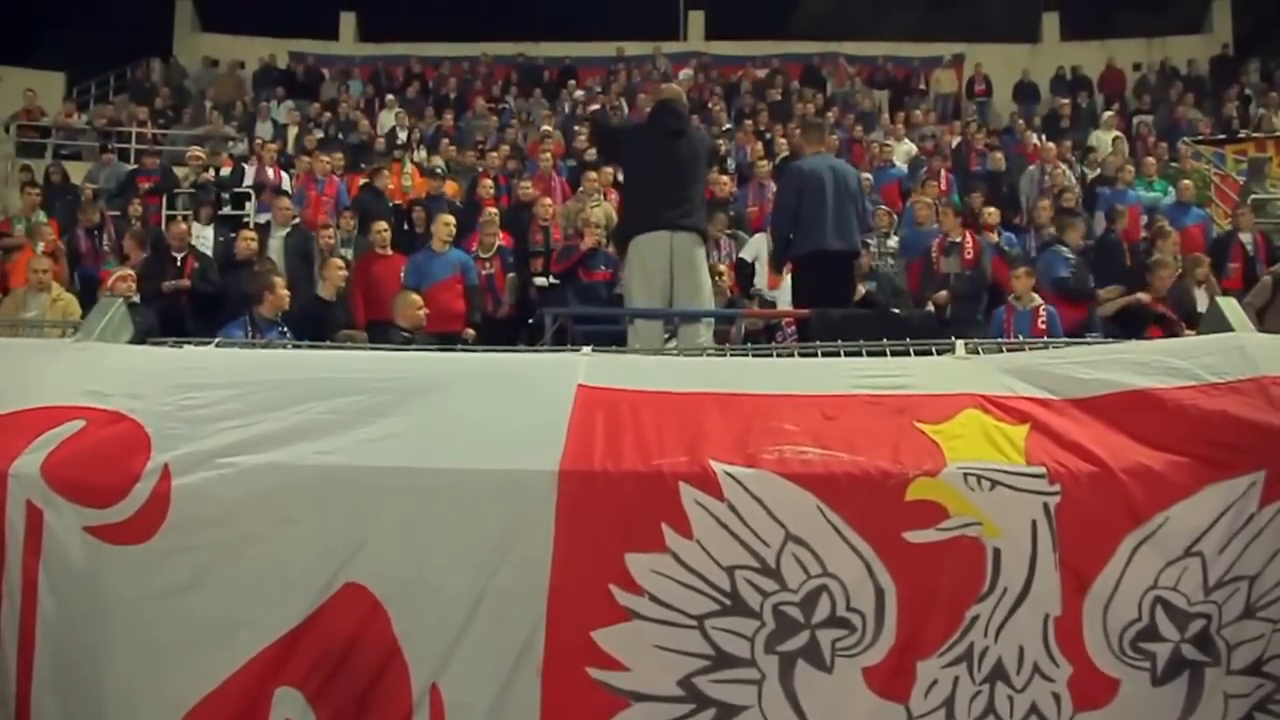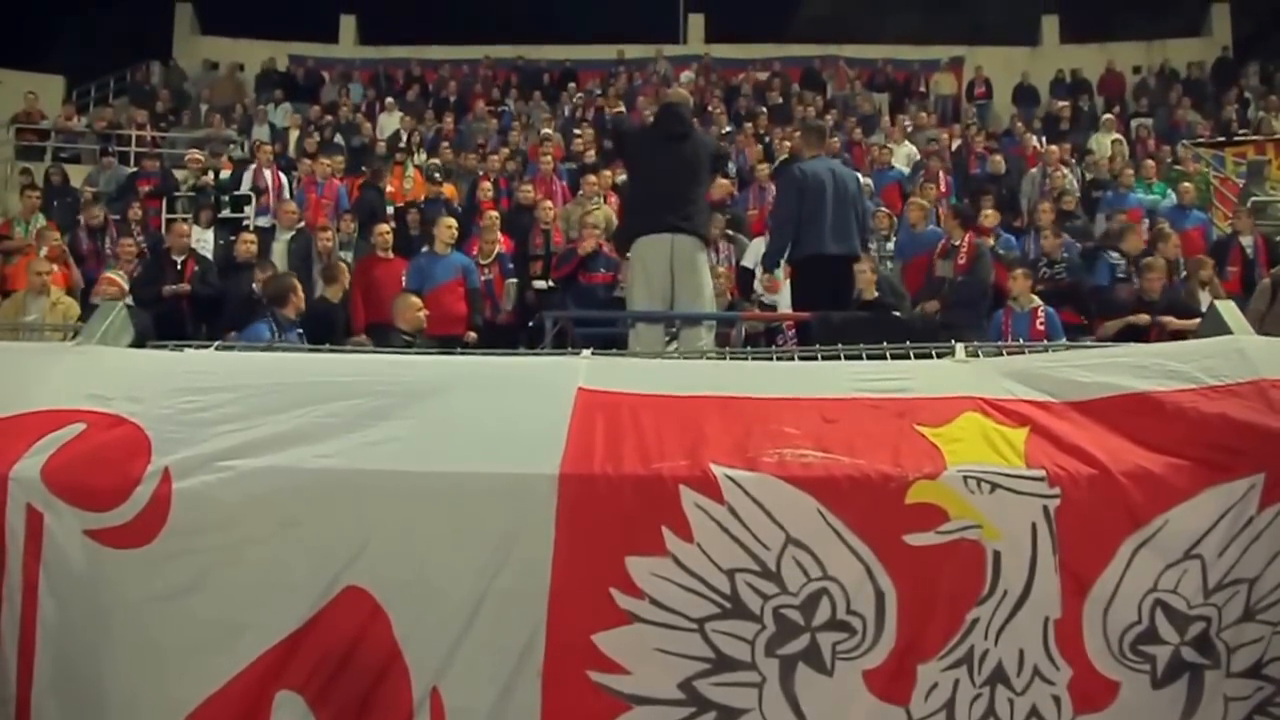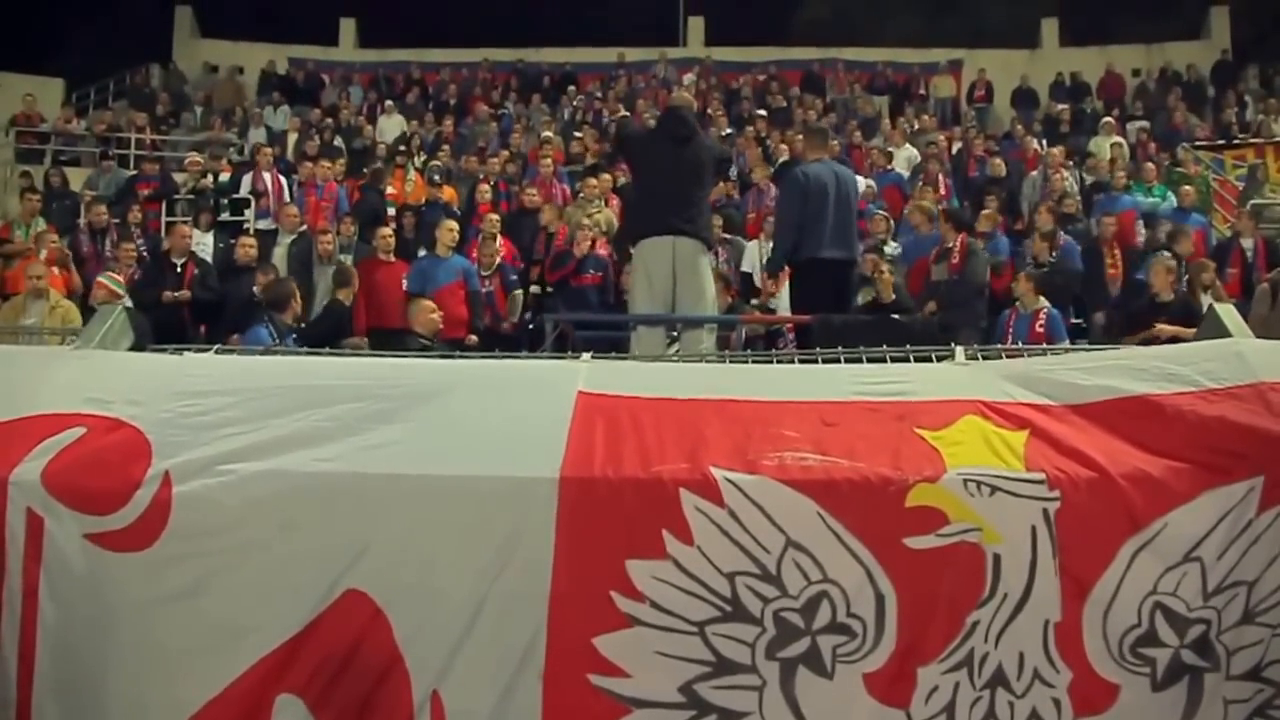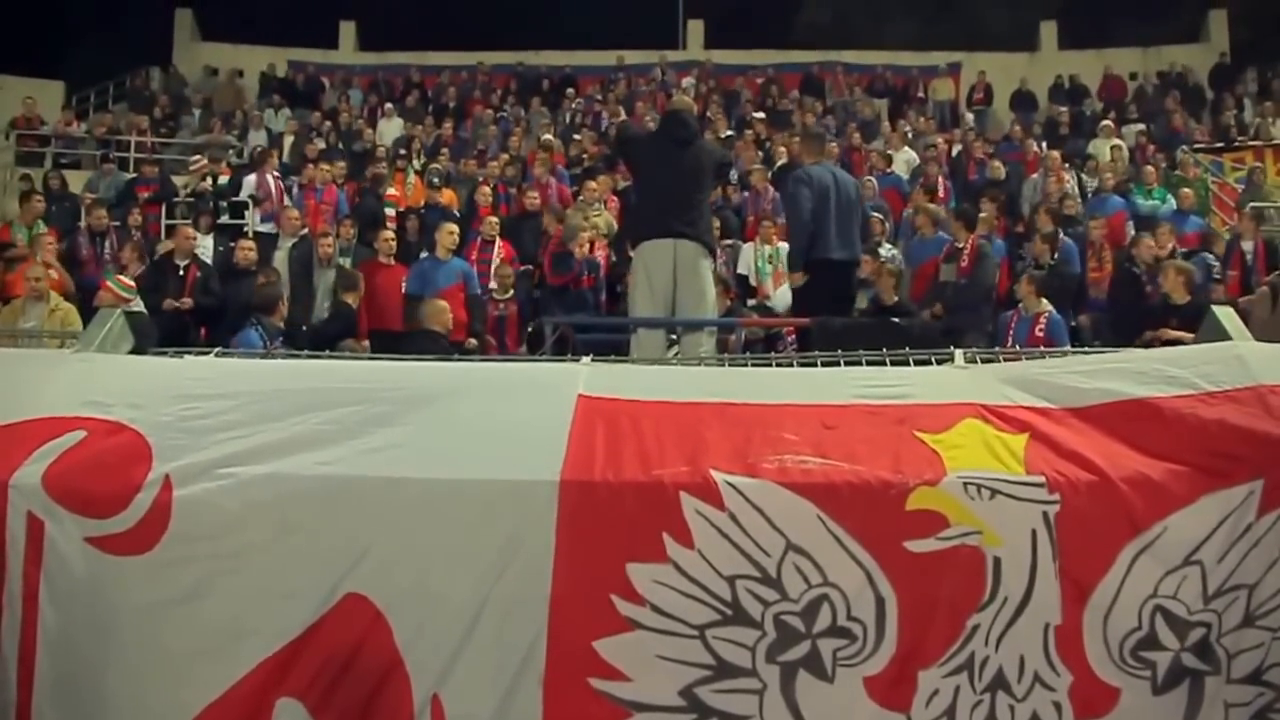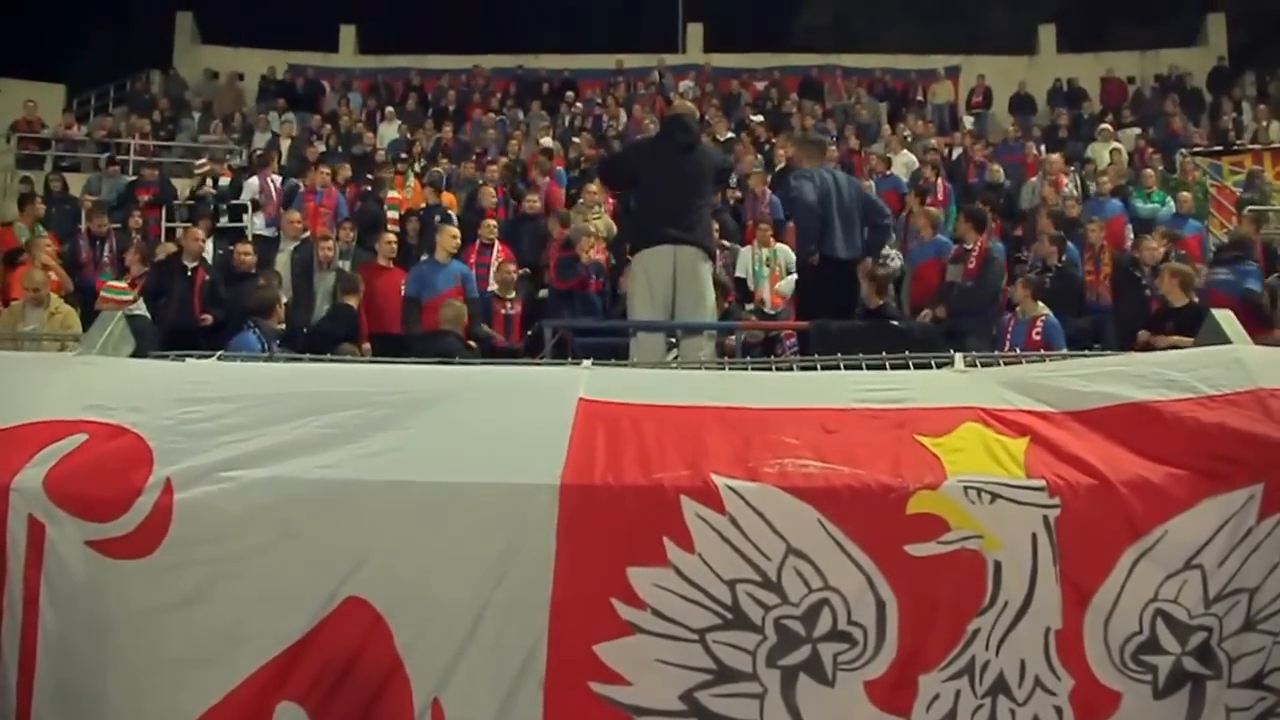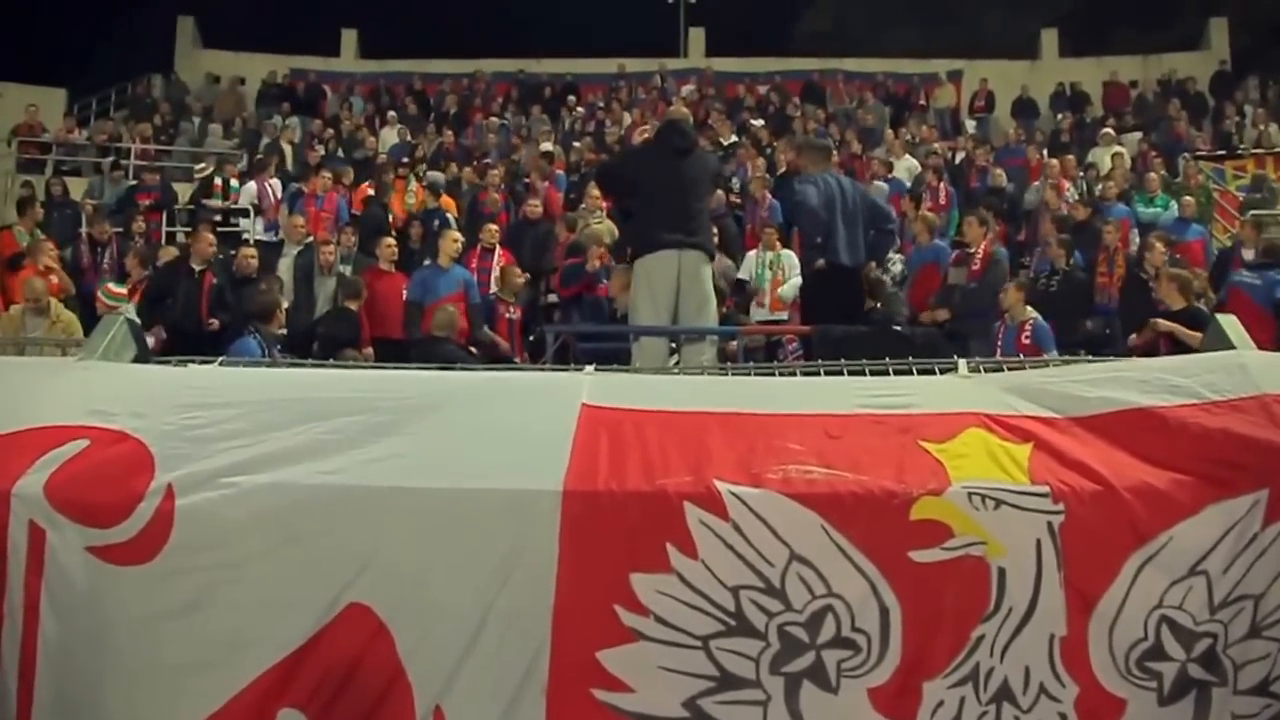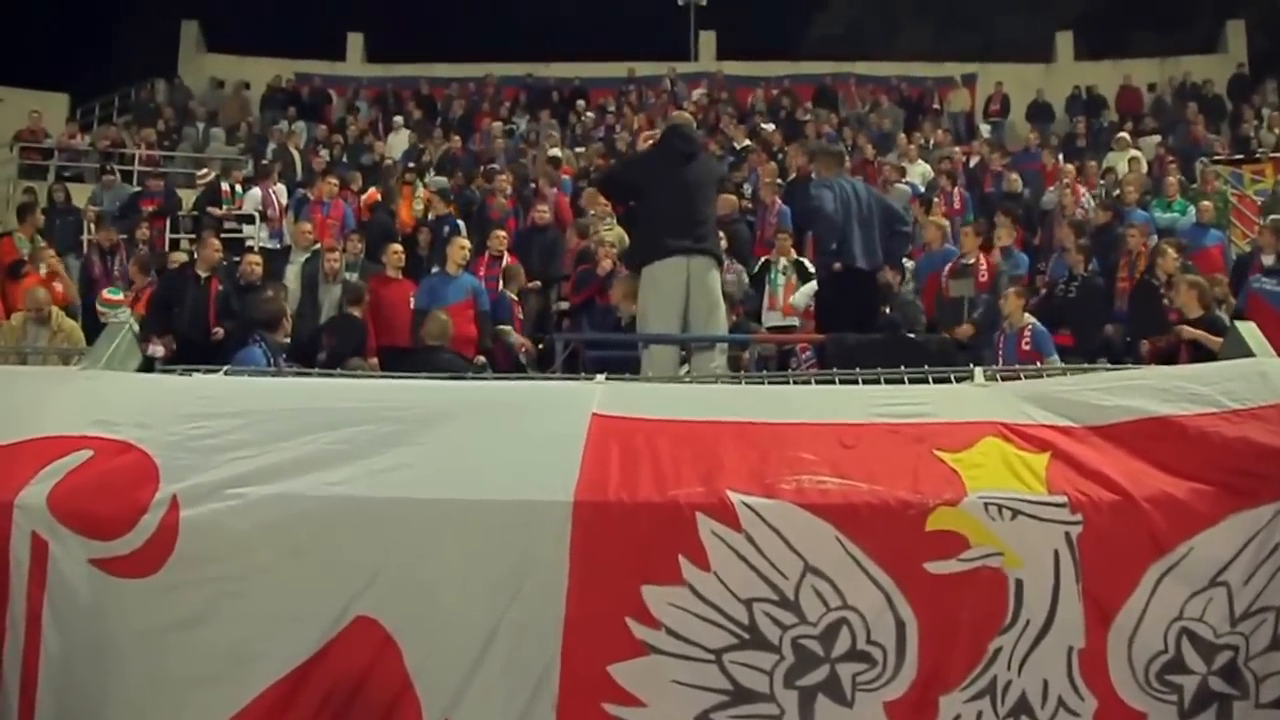
dt=0.4s
person 1, frame 1
left shoulder: (633, 136)
right shoulder: (701, 141)
left elbow: (602, 129)
left wrist: (595, 113)
left hip: (645, 233)
right hip: (688, 233)
right knee: (696, 313)
person 1, frame 2
left shoulder: (638, 139)
right shoulder: (706, 144)
left elbow: (618, 129)
right elbow: (720, 163)
left wrist: (617, 116)
left hip: (648, 236)
right hip: (690, 236)
left knee: (646, 314)
right knee: (696, 314)
person 1, frame 3
left shoulder: (641, 141)
right shoulder: (710, 148)
left elbow: (623, 133)
right elbow: (725, 165)
left wrist: (623, 119)
left hip: (651, 237)
right hip: (693, 238)
left knee: (648, 315)
right knee: (698, 315)
person 1, frame 4
left shoulder: (642, 144)
right shoulder: (710, 152)
left elbow: (623, 136)
right elbow: (725, 167)
left wrist: (622, 124)
left hip: (652, 240)
right hip: (695, 240)
left knee: (648, 317)
right knee: (698, 319)
person 1, frame 5
left shoulder: (644, 151)
right shoulder: (712, 157)
left elbow: (608, 175)
right elbow: (719, 186)
left hip: (651, 244)
right hip: (695, 245)
left knee: (648, 322)
right knee: (698, 323)
person 1, frame 6
left shoulder: (642, 155)
right shoulder: (707, 161)
left elbow: (604, 178)
left hip: (653, 248)
right hip: (696, 249)
left knee: (650, 327)
right knee: (699, 327)
person 1, frame 7
left shoulder: (646, 161)
right shoulder: (710, 165)
left elbow: (607, 185)
left hip: (660, 255)
right hip: (704, 256)
left knee: (659, 336)
right knee: (710, 336)
person 2, frame 1
left shoulder: (797, 171)
right shoulder: (850, 171)
left elbow: (781, 221)
right elbow: (864, 218)
left wrist: (779, 260)
left hip: (811, 257)
right hip: (845, 256)
left knee: (810, 324)
person 2, frame 2
left shoulder: (797, 173)
right shoulder: (850, 175)
left elbow: (783, 222)
right elbow: (864, 221)
left wrist: (770, 263)
left hip: (810, 261)
right hip: (844, 260)
left knee: (810, 328)
person 2, frame 3
left shoulder: (800, 176)
right shoulder: (849, 176)
left elbow: (786, 225)
left wrist: (774, 268)
left hip: (810, 263)
right hip: (845, 262)
left knee: (809, 331)
person 2, frame 4
left shoulder: (803, 177)
right shoulder: (848, 180)
left elbow: (800, 222)
right elbow: (864, 225)
left wrist: (795, 265)
left hip: (816, 265)
right hip: (847, 264)
left knee: (811, 333)
person 2, frame 5
left shoulder: (802, 177)
right shoulder: (848, 181)
left elbow: (806, 206)
right elbow: (882, 216)
left wrist: (809, 250)
right wrist: (869, 253)
left hip: (819, 267)
right hip: (849, 267)
person 2, frame 6
left shoulder: (807, 183)
right shoulder: (853, 187)
left elbow: (810, 211)
right elbow: (887, 220)
left wrist: (814, 255)
right wrist: (873, 257)
left hip: (824, 274)
right hip: (854, 274)
person 2, frame 7
left shoulder: (822, 187)
right shoulder: (867, 190)
left elbow: (826, 215)
right elbow: (902, 223)
left wrist: (830, 258)
right wrist: (889, 259)
left hip: (839, 279)
right hip: (869, 278)
